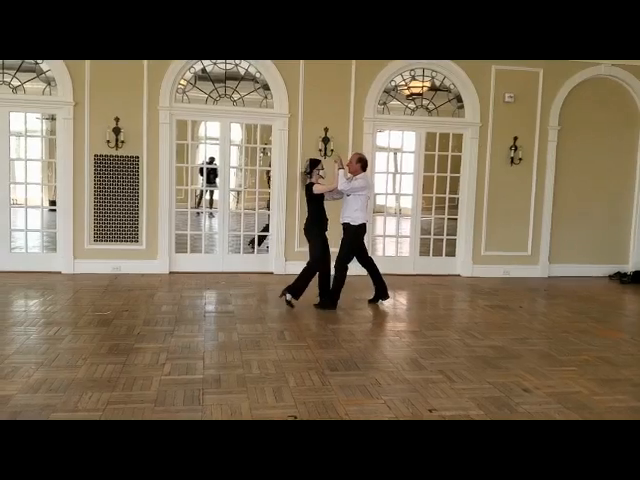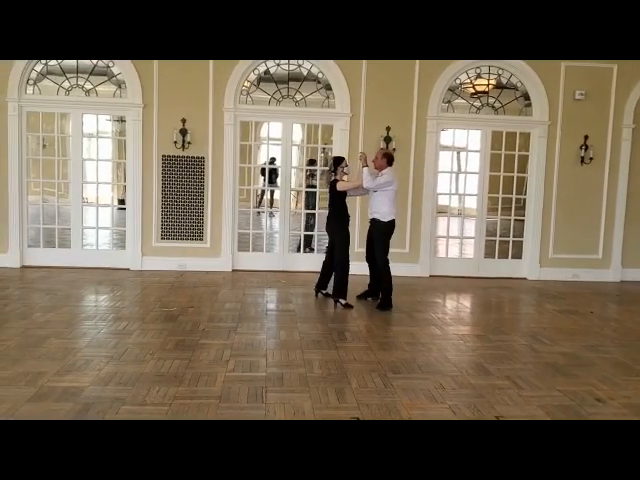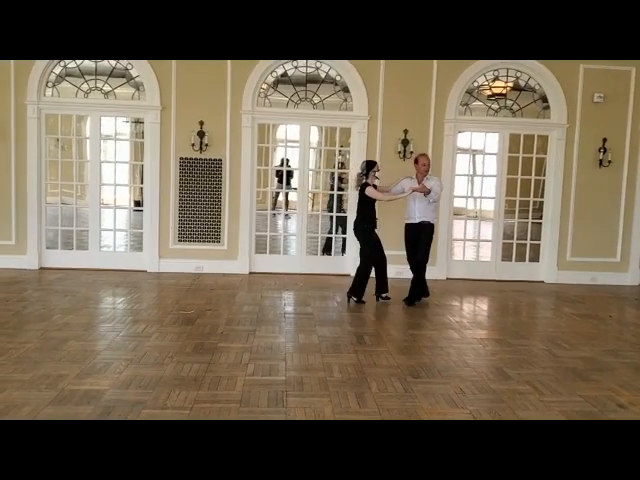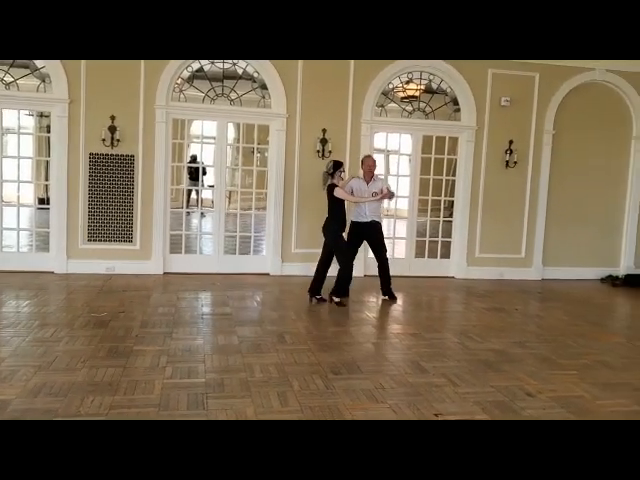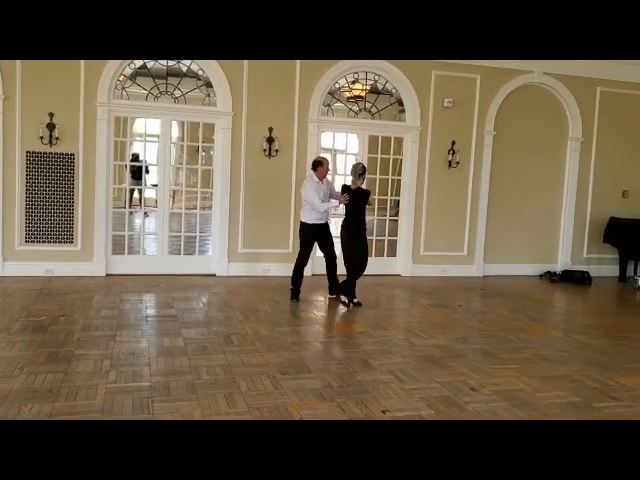
dt=1s
person 1, frame 1
left shoulder: (363, 182)
right shoulder: (353, 181)
left elbow: (342, 187)
right elbow: (339, 191)
left wrist: (339, 168)
left hip: (354, 228)
right hip: (352, 227)
left knee: (341, 263)
right knee: (365, 260)
left ankle: (331, 300)
right ankle: (381, 291)
person 1, frame 2
left shoulder: (388, 177)
right shoulder: (378, 176)
left elbow: (368, 185)
right elbow: (362, 189)
left wrist: (365, 165)
left hip: (384, 223)
right hip: (376, 222)
left knee: (381, 260)
right knee: (371, 258)
left ankle: (386, 300)
right ankle: (373, 290)
person 1, frame 3
left shoulder: (435, 181)
right shoulder: (406, 181)
left elbow: (436, 197)
right elbow: (390, 193)
left wrist: (428, 191)
left hip: (426, 225)
right hip: (410, 225)
left knee: (420, 260)
right knee: (412, 260)
left ankle: (414, 294)
right ankle: (422, 290)
person 1, frame 4
left shoulder: (381, 182)
right shoulder: (354, 182)
left elbow: (390, 193)
left wrist: (388, 194)
left hip: (374, 224)
right hip: (357, 224)
left knee: (382, 257)
left ankle: (387, 289)
right ankle: (343, 288)
person 1, frame 5
left shoulder: (326, 182)
right shoulder: (309, 184)
left elbow: (333, 194)
right elbow: (319, 206)
left wrist: (344, 197)
right wrist: (338, 202)
left hip: (323, 225)
right hip: (308, 226)
left knee: (331, 257)
right knee: (303, 258)
left ankle: (334, 288)
right ankle: (295, 291)
person 2, frame 1
left shoulder: (314, 186)
right shoulder: (312, 187)
left elbow: (332, 193)
right elbow: (334, 187)
right wrist: (339, 168)
left hip: (317, 229)
right hip: (314, 229)
left knee: (324, 262)
right knee: (315, 263)
left ankle: (325, 296)
right ankle: (290, 292)
person 2, frame 2
left shoulder: (340, 183)
right shoulder: (336, 184)
left elbow: (355, 185)
right elbow: (357, 184)
left hip: (335, 225)
right hip: (337, 225)
left knee: (332, 257)
right knee: (342, 261)
left ankle: (320, 287)
right ankle: (340, 297)
person 2, frame 3
left shoulder: (371, 187)
right shoulder: (366, 187)
right elbow: (385, 198)
right wrist: (406, 193)
left hip: (368, 228)
right hip: (363, 228)
left knee: (380, 259)
right knee: (367, 261)
left ankle: (381, 291)
right ankle: (354, 294)
person 2, frame 4
left shoulder: (334, 187)
right shoulder: (334, 188)
left elbow: (348, 196)
right elbow: (354, 200)
right wrist: (376, 198)
left hip: (332, 228)
right hip: (333, 229)
left knee: (326, 260)
right knee: (347, 262)
left ankle: (314, 292)
right ankle: (336, 295)
person 2, frame 5
left shoulder: (345, 189)
right shoulder: (366, 193)
left hip: (345, 230)
right hip: (359, 232)
left knee: (350, 265)
right knee: (360, 265)
left ankle: (351, 297)
right ankle: (345, 292)
